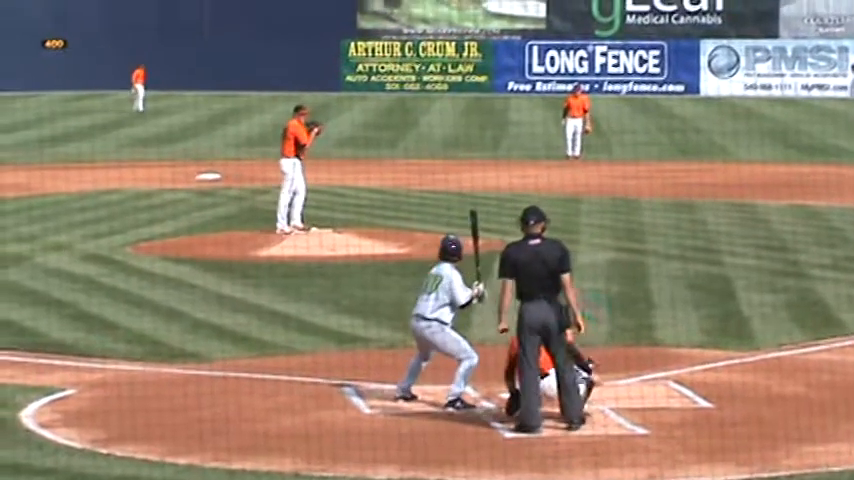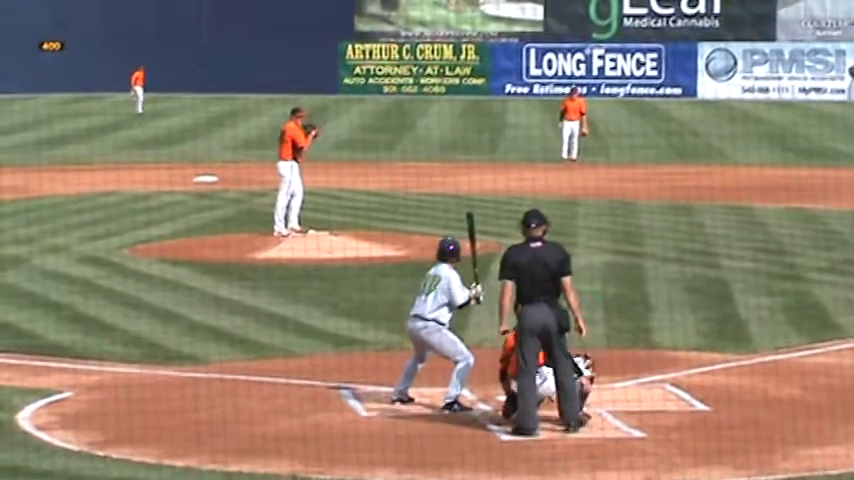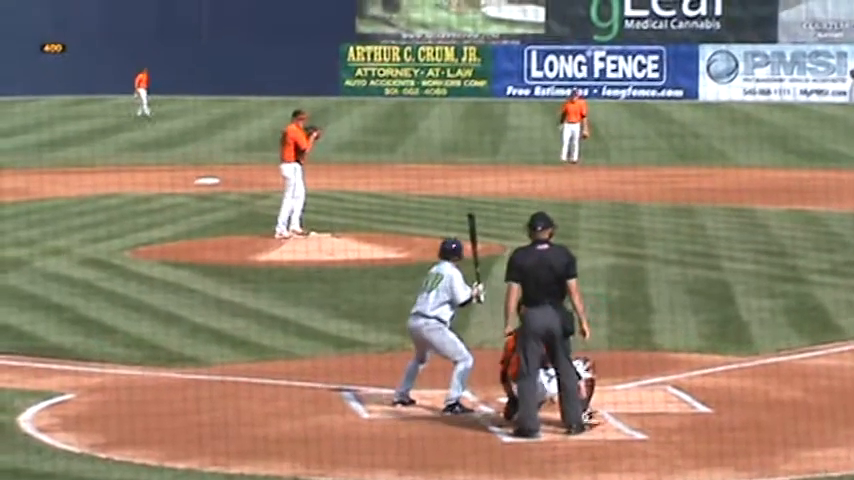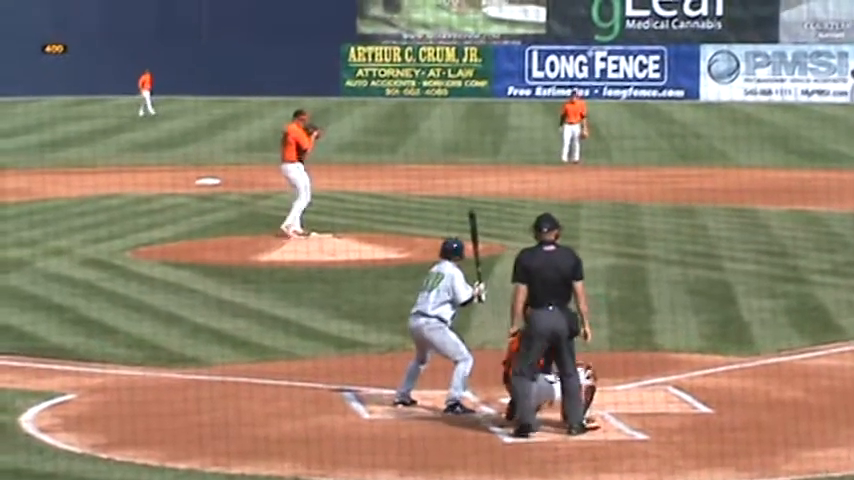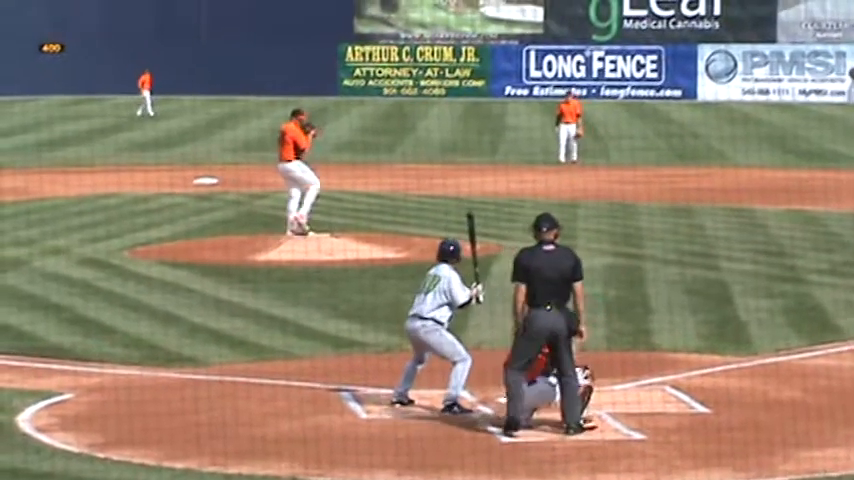
dt=0.1s
person 1, frame 1
left shoulder: (512, 251)
right shoulder: (557, 248)
left elbow: (507, 289)
right elbow: (567, 286)
left wrist: (502, 319)
right wrist: (576, 315)
left hip: (528, 312)
right hip: (552, 311)
left knee: (528, 369)
right knee: (564, 366)
left ankle: (530, 421)
right ankle: (573, 416)
person 1, frame 2
left shoulder: (513, 254)
right shoulder: (558, 251)
left elbow: (507, 291)
right elbow: (568, 289)
left wrist: (503, 321)
right wrist: (578, 318)
left hip: (528, 315)
right hip: (552, 314)
left knee: (526, 371)
right knee: (563, 368)
left ankle: (527, 423)
right ankle: (572, 419)
person 1, frame 3
left shoulder: (519, 256)
right shoulder: (564, 255)
left elbow: (513, 293)
right elbow: (574, 292)
left wrist: (509, 323)
right wrist: (583, 321)
left hip: (532, 317)
right hip: (557, 317)
left knee: (527, 374)
right knee: (566, 371)
left ankle: (528, 425)
right ankle: (574, 422)
person 1, frame 4
left shoulder: (526, 257)
right shoulder: (570, 256)
left elbow: (520, 294)
right elbow: (580, 294)
left wrist: (516, 324)
right wrist: (585, 323)
left hip: (537, 318)
right hip: (562, 318)
left knee: (522, 372)
right knee: (569, 372)
left ankle: (525, 421)
right ankle: (575, 422)
person 1, frame 5
left shoulder: (525, 256)
right shoulder: (570, 256)
left elbow: (520, 296)
right elbow: (579, 294)
left wrist: (518, 324)
right wrist: (580, 324)
left hip: (536, 319)
right hip: (561, 319)
left knee: (515, 369)
right knee: (567, 372)
left ankle: (514, 418)
right ankle: (572, 423)
person 2, frame 1
left shoulder: (434, 271)
right shoulder: (452, 274)
right elbow: (462, 303)
left wrist: (471, 293)
right wrist: (476, 293)
left hip: (417, 323)
right hip: (433, 326)
left knee: (423, 355)
right knee: (469, 358)
left ankle: (403, 391)
right ankle: (454, 399)
person 2, frame 2
left shoulder: (432, 272)
right shoulder: (450, 274)
right elbow: (460, 303)
left wrist: (469, 294)
right wrist: (474, 294)
left hip: (414, 323)
right hip: (430, 327)
left knee: (419, 357)
right knee: (465, 359)
left ankle: (400, 393)
right ankle: (451, 401)
person 2, frame 3
left shoulder: (434, 270)
right shoulder: (453, 273)
right elbow: (462, 301)
left wrist: (471, 293)
right wrist: (476, 292)
left hip: (415, 321)
right hip: (431, 325)
left knee: (420, 357)
right knee: (465, 359)
left ankle: (401, 396)
right ankle: (452, 403)
person 2, frame 4
left shoulder: (435, 270)
right shoulder: (454, 272)
right elbow: (464, 300)
left wrist: (472, 292)
right wrist: (477, 292)
left hip: (416, 321)
right hip: (432, 324)
left knee: (421, 357)
right knee: (464, 359)
left ankle: (402, 396)
right ankle: (453, 403)
person 2, frame 5
left shoulder: (433, 272)
right shoulder: (451, 275)
right elbow: (461, 303)
left wrist: (470, 294)
right wrist: (475, 293)
left hip: (412, 323)
right hip: (428, 326)
left knee: (419, 358)
right knee: (463, 359)
left ankle: (399, 395)
right ankle: (451, 403)
person 3, frame 1
left shoulder: (291, 125)
right shoulder: (297, 126)
right elbow: (305, 146)
left wrist: (310, 133)
right wrist: (313, 133)
left hip: (293, 162)
right hip: (292, 162)
left knee: (300, 191)
right knee: (287, 194)
left ankle: (295, 223)
right ankle: (281, 226)
person 3, frame 2
left shoulder: (288, 127)
right shoulder: (294, 129)
right elbow: (303, 149)
left wrist: (308, 136)
right wrist: (311, 136)
left hip: (290, 165)
right hip: (289, 165)
left knee: (298, 194)
right knee: (284, 196)
left ankle: (293, 225)
right ankle: (279, 228)
person 3, frame 3
left shoulder: (289, 130)
right shoulder: (296, 131)
right elbow: (305, 151)
left wrist: (308, 137)
right wrist: (312, 138)
left hip: (289, 166)
right hip: (292, 167)
left knee: (299, 196)
right knee: (290, 199)
left ankle: (294, 227)
right ankle: (280, 231)
person 3, frame 4
left shoulder: (289, 129)
right shoulder: (298, 131)
right elbow: (306, 150)
left wrist: (309, 136)
right wrist: (313, 137)
left hip: (288, 166)
right hip: (295, 166)
left knee: (301, 197)
right knee: (304, 197)
left ankle: (295, 228)
right ankle: (287, 225)
person 3, frame 5
left shoulder: (285, 128)
right shoulder: (294, 130)
right elbow: (304, 150)
left wrist: (306, 135)
right wrist: (310, 136)
left hip: (284, 165)
right hip: (293, 165)
left knee: (295, 195)
right knee: (314, 185)
left ankle: (292, 227)
right ankle: (302, 214)
